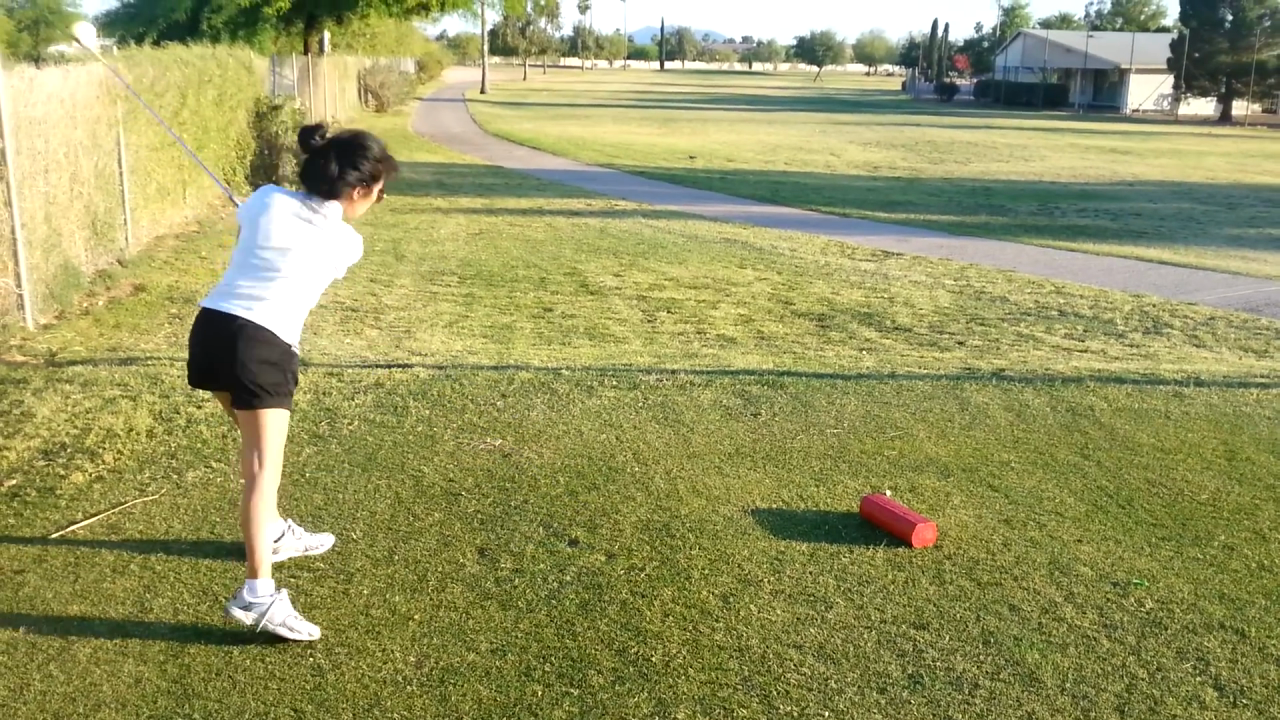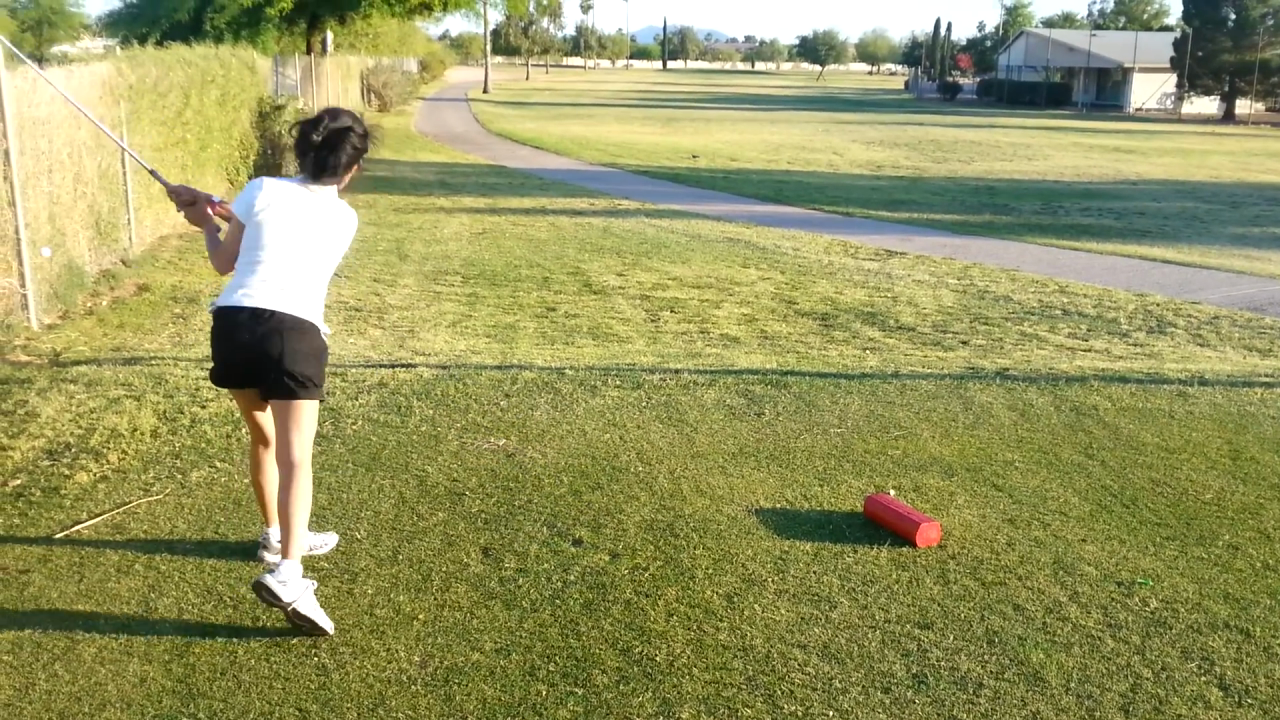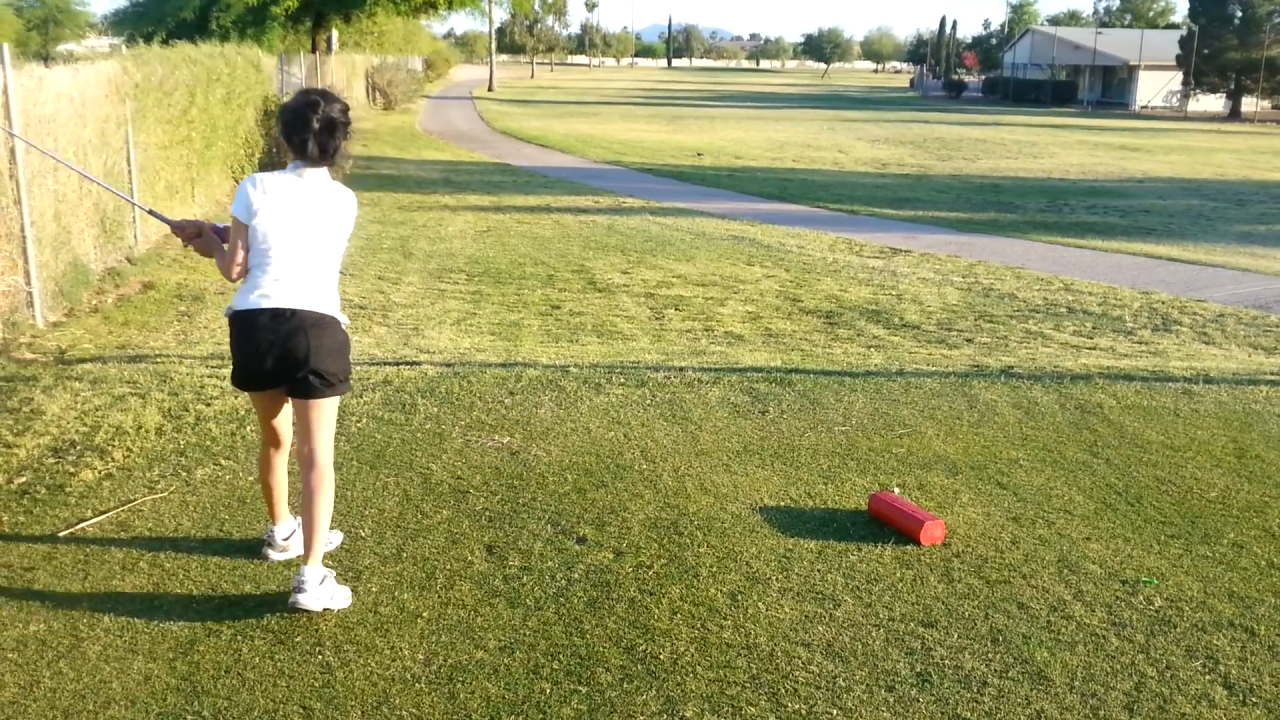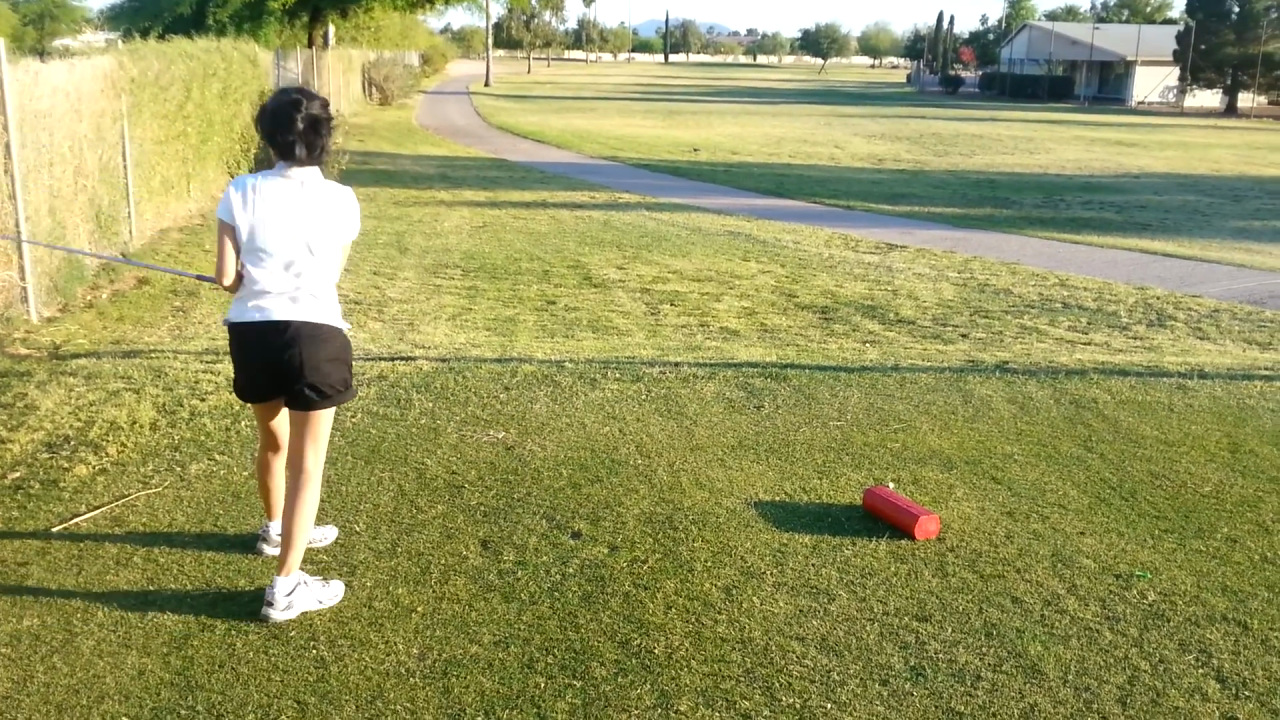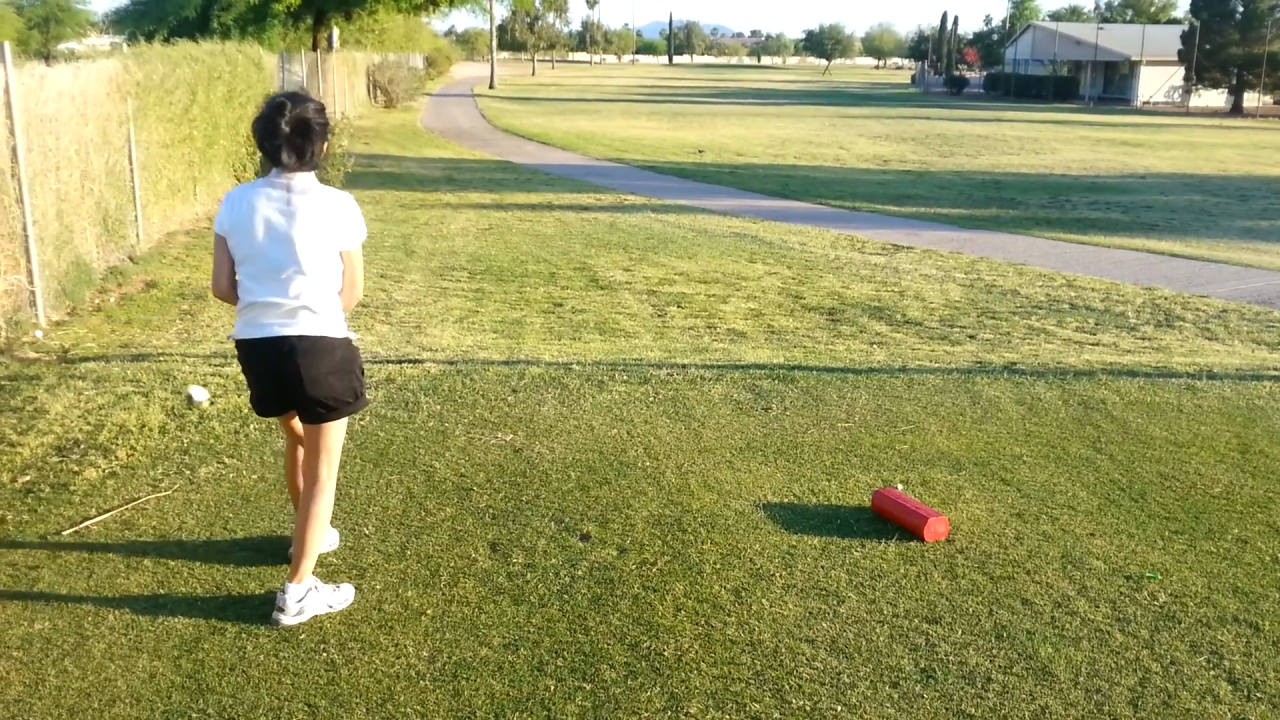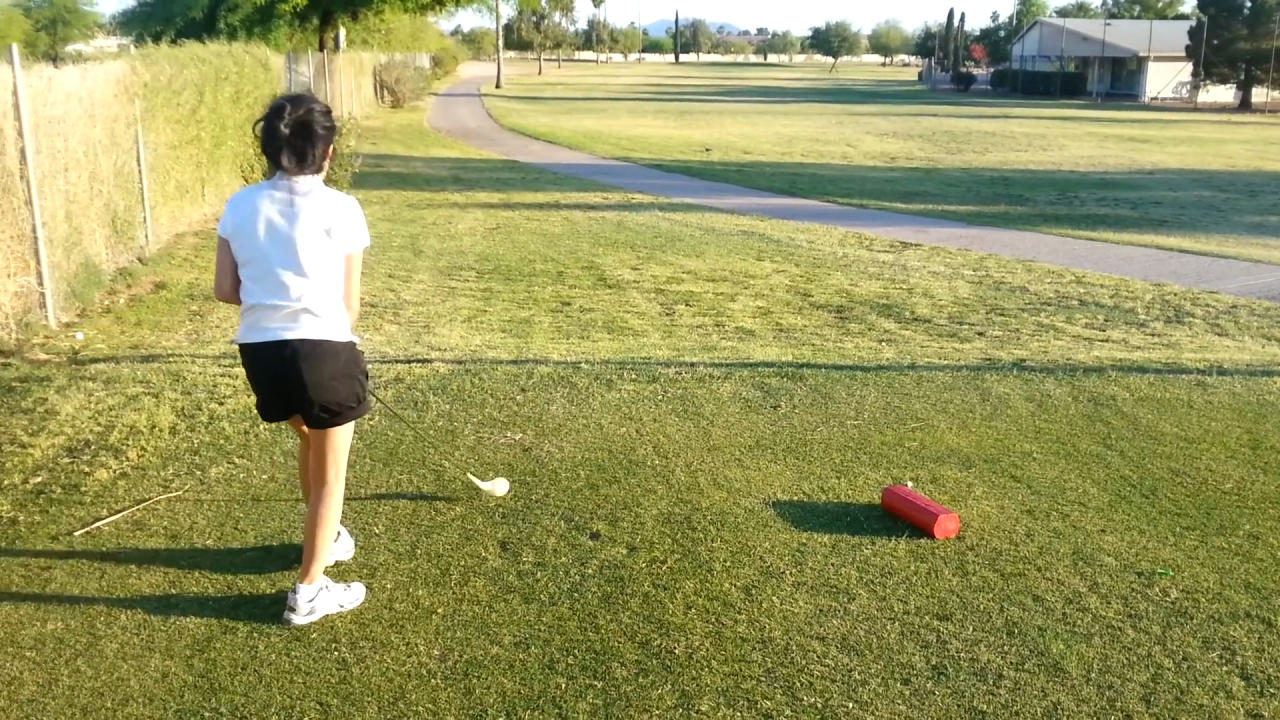
dt=0.2s
person 1, frame 1
left shoulder: (267, 199)
right shoulder: (346, 242)
left hip: (212, 328)
right hip: (263, 342)
left knee: (255, 437)
right knee: (266, 462)
left ankle: (273, 532)
right ankle: (256, 591)
person 1, frame 2
left shoulder: (262, 191)
right shoulder: (345, 219)
left elbow: (227, 262)
left wrist: (205, 216)
right wrist: (210, 207)
left hip: (234, 322)
right hip: (295, 331)
left knee: (264, 435)
right knee: (298, 457)
left ankle: (278, 535)
right ankle: (285, 571)
person 1, frame 3
left shoulder: (255, 188)
right shoulder: (344, 201)
left elbow: (235, 268)
left wrist: (209, 240)
right wrist: (215, 232)
left hip: (253, 325)
right hip: (316, 328)
left knee: (275, 437)
right knee: (317, 454)
left ankle: (282, 530)
right ankle: (309, 576)
person 1, frame 4
left shoulder: (239, 191)
right shoulder: (340, 200)
left elbow: (226, 275)
left hip: (251, 336)
right hip: (316, 337)
left knee: (275, 439)
right knee: (308, 462)
left ankle: (278, 529)
right ankle: (286, 586)
person 1, frame 5
left shoulder: (236, 203)
right shoulder: (337, 206)
left elbow: (222, 287)
right elbow: (351, 294)
left hip: (257, 349)
right hip: (320, 347)
left knee: (298, 439)
right knee: (322, 473)
left ankle: (307, 534)
right ankle: (298, 592)
person 1, frame 6
left shoulder: (240, 205)
right shoulder: (340, 209)
left elbow: (224, 291)
right elbow: (349, 302)
left hip: (260, 353)
right hip: (323, 352)
left knee: (311, 442)
right knee: (330, 475)
left ankle: (323, 540)
right ankle: (308, 592)
